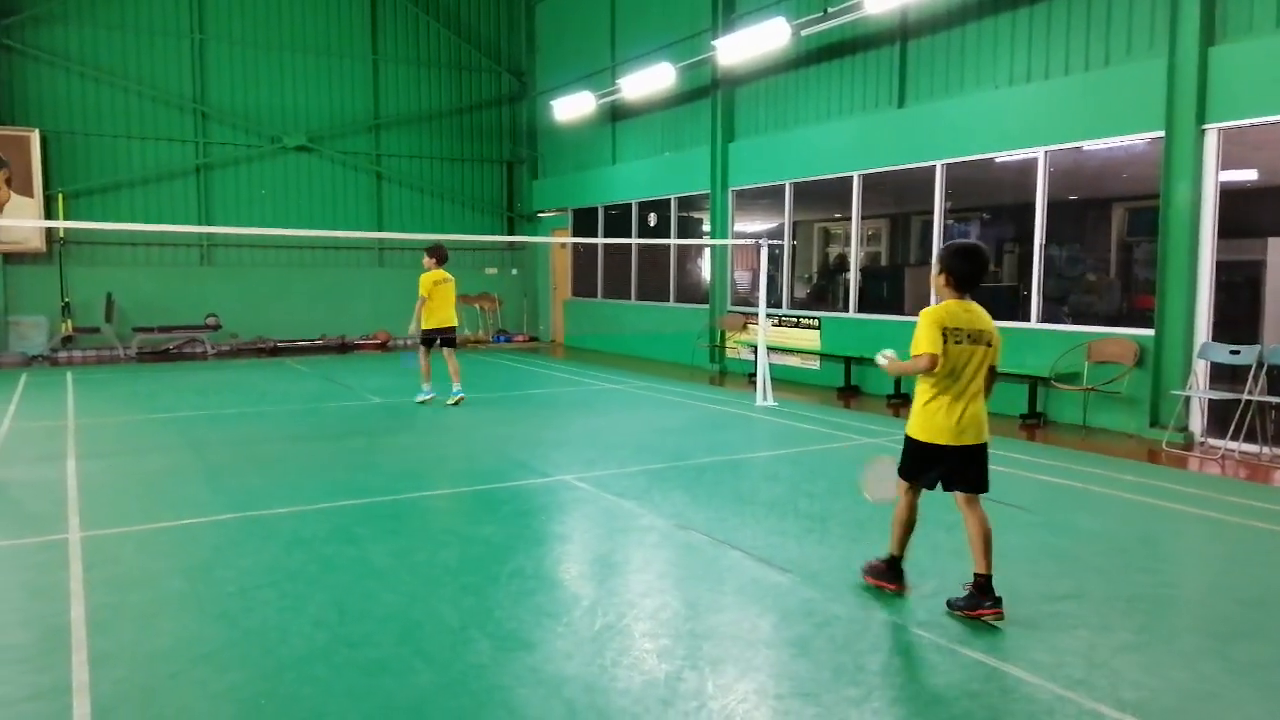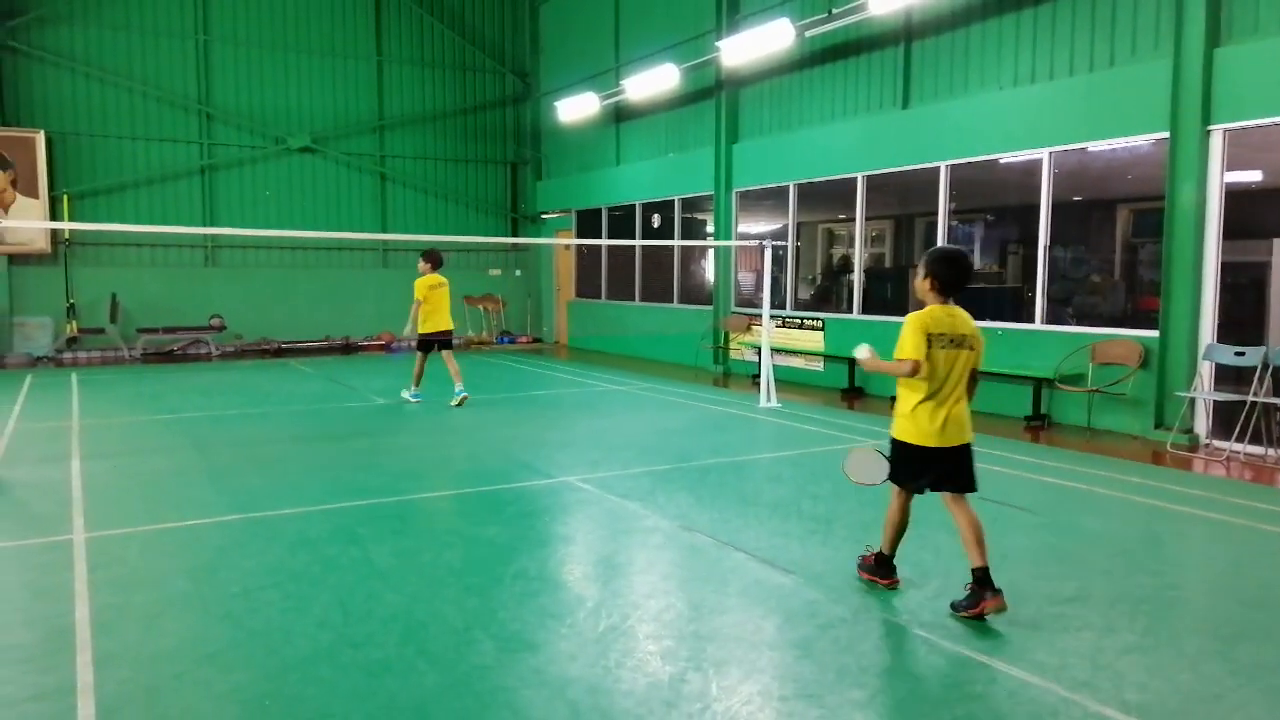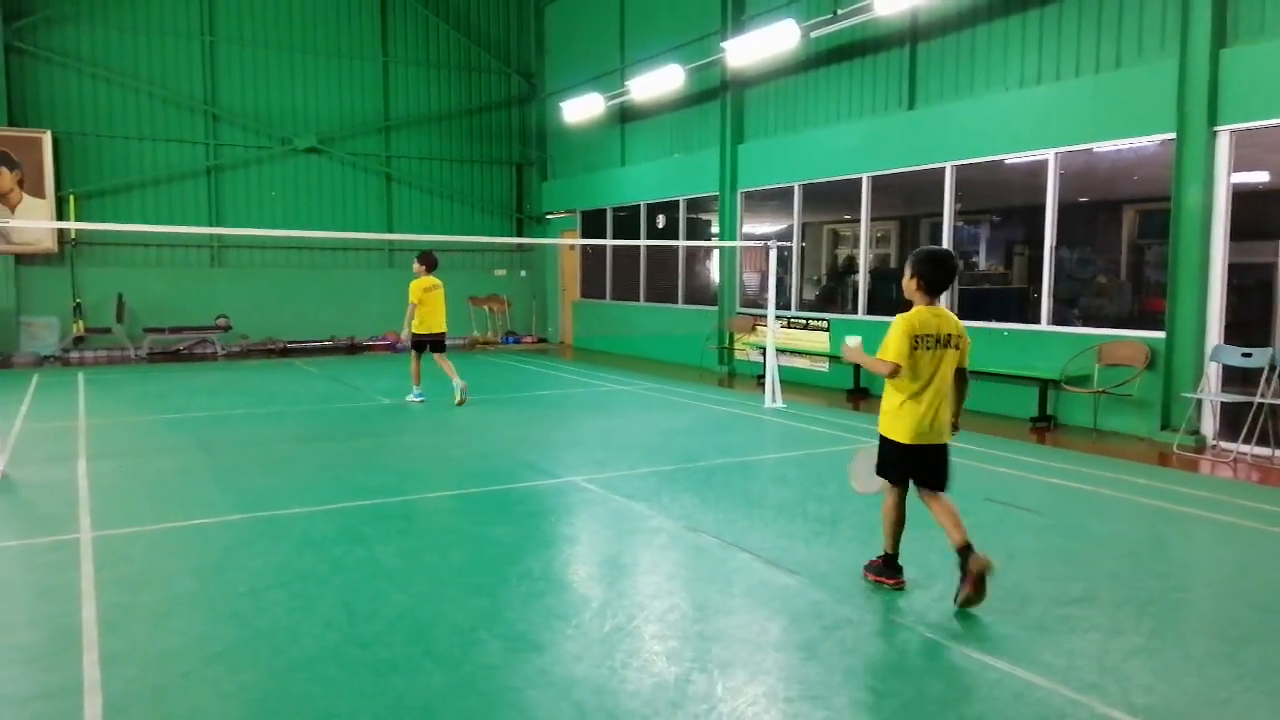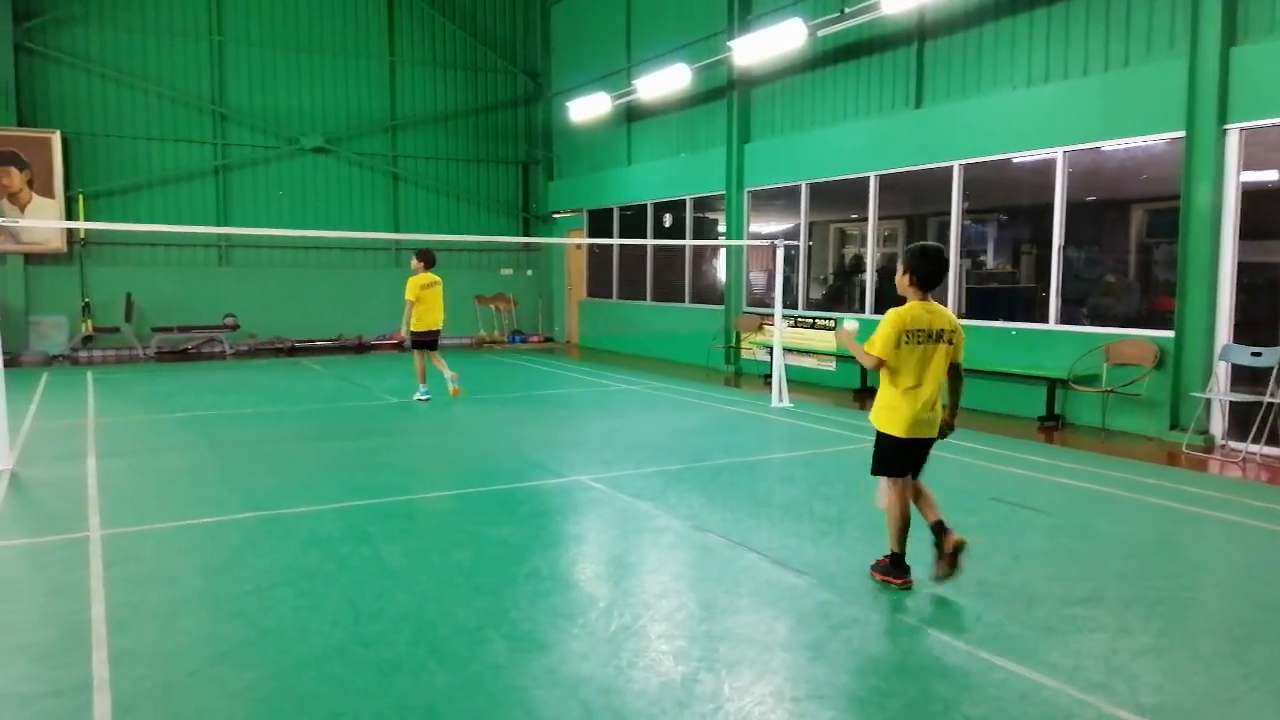
dt=0.1s
person 1, frame 1
left shoulder: (934, 316)
right shoulder: (986, 321)
left elbow: (927, 364)
right elbow: (989, 376)
left wrist: (893, 366)
left hip: (931, 427)
right hip: (971, 429)
left knee: (909, 491)
right knee: (969, 503)
left ankle: (891, 567)
right ankle: (984, 593)
person 1, frame 2
left shoulder: (918, 321)
right shoulder: (969, 325)
left elbow: (911, 368)
right elbow: (972, 377)
left wrist: (875, 364)
left hip: (916, 428)
right hip: (956, 430)
left knee: (901, 492)
right knee: (957, 502)
left ankle: (883, 564)
right ankle: (984, 586)
person 1, frame 3
left shoulder: (906, 323)
right shoulder: (955, 325)
left elbow: (890, 370)
right elbow: (960, 378)
left wrist: (858, 356)
right wrist: (952, 414)
left hip: (902, 425)
right hip: (937, 427)
left knee: (895, 491)
right knee: (933, 495)
left ankle: (889, 565)
right ankle: (969, 558)
person 1, frame 4
left shoulder: (898, 318)
right shoulder: (950, 322)
left elbow: (873, 361)
right elbow: (955, 373)
left wrist: (849, 341)
right wrist: (951, 413)
left hip: (896, 418)
right hip: (929, 420)
left knee: (896, 486)
right knee: (911, 481)
left ankle: (897, 564)
right ankle: (944, 536)
